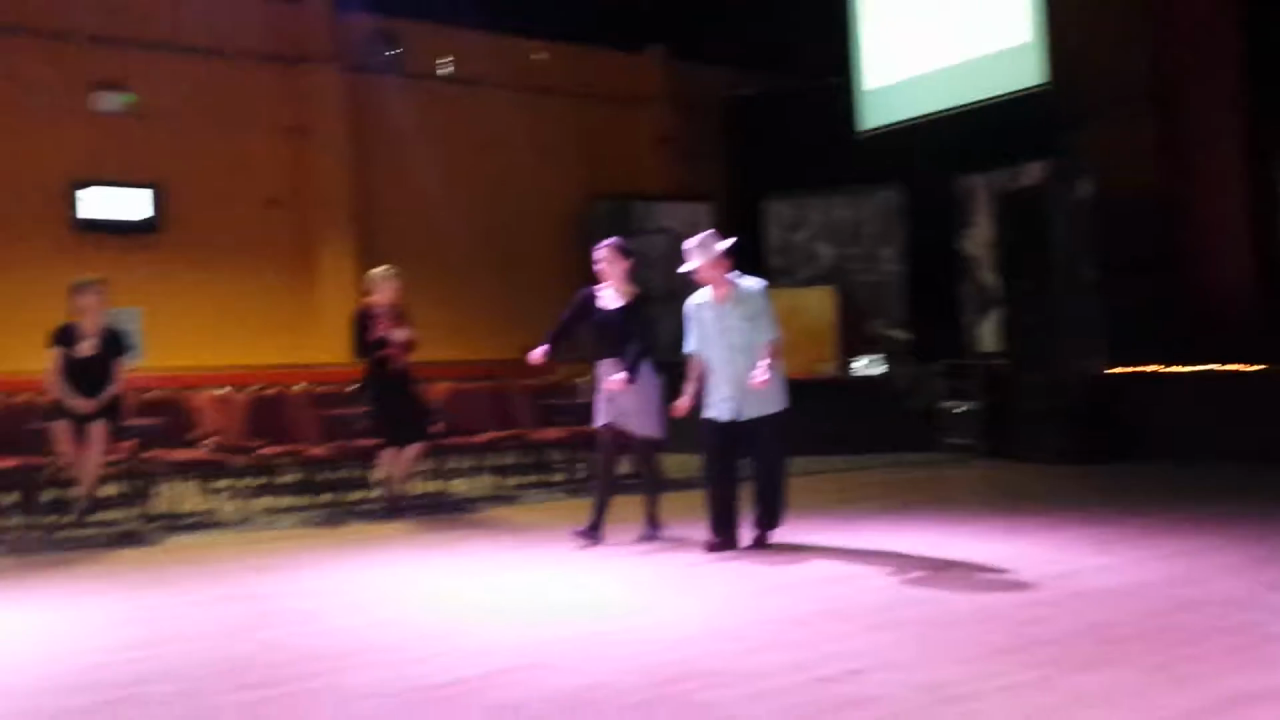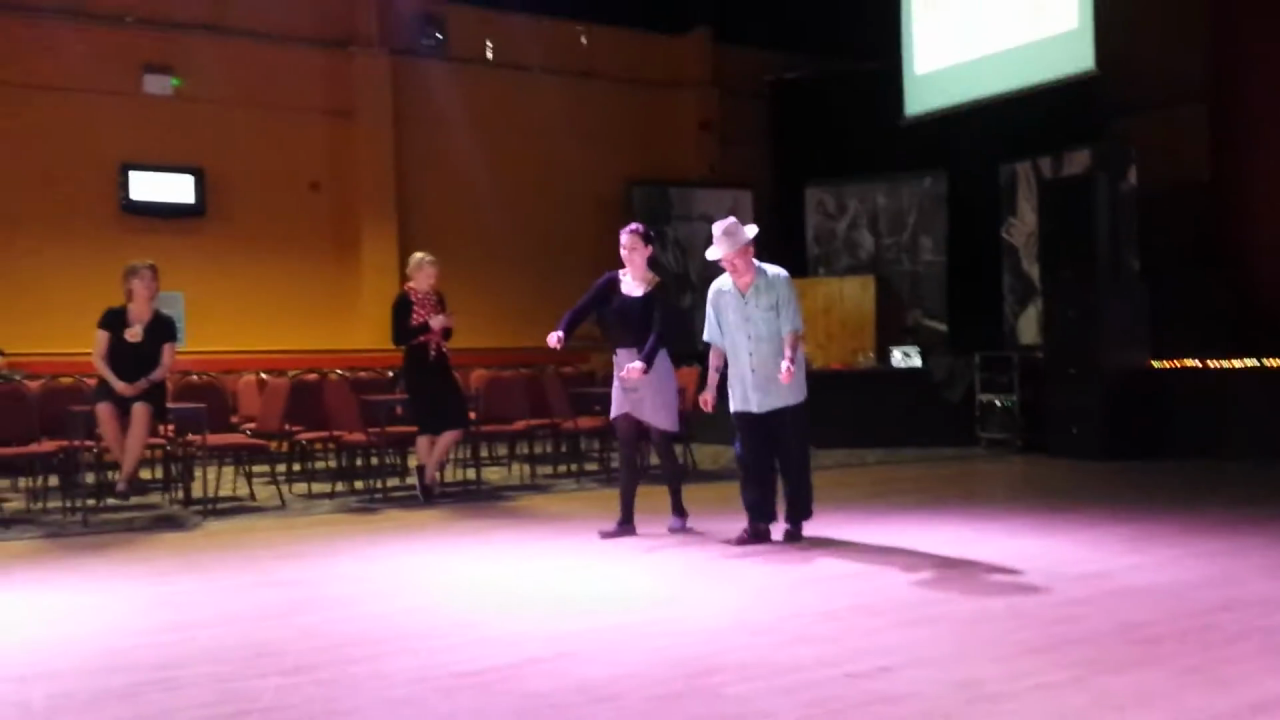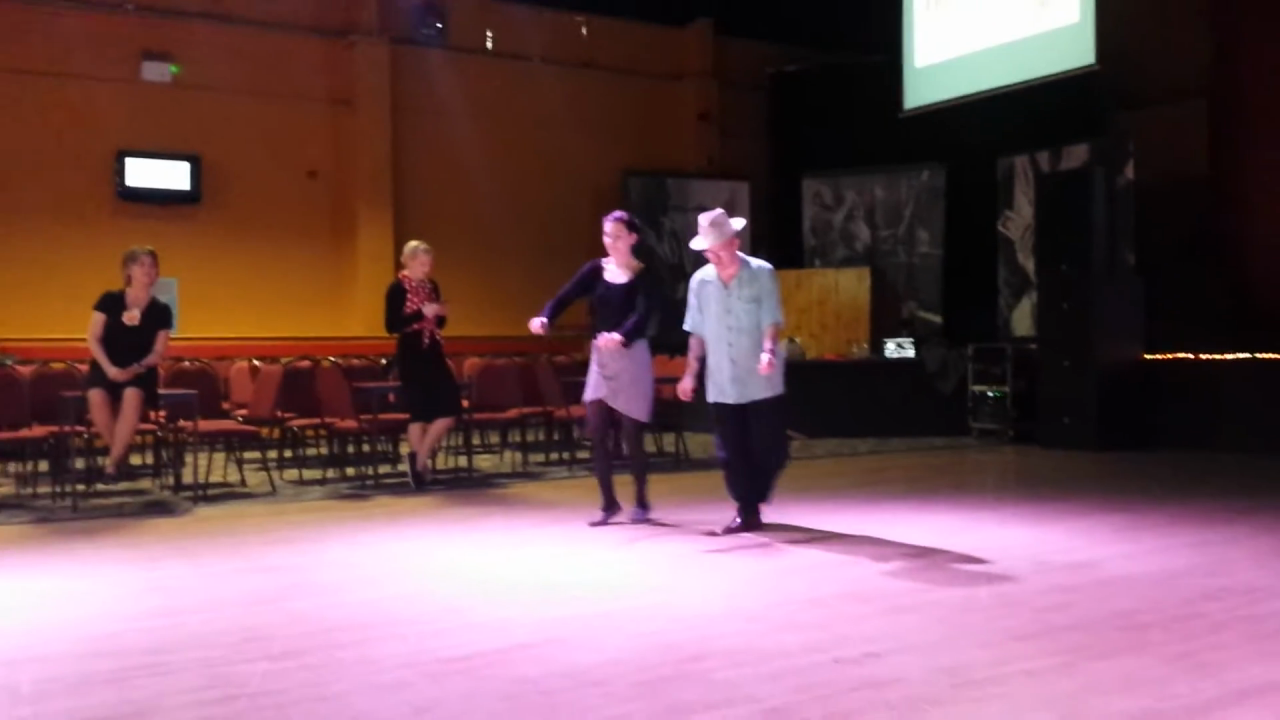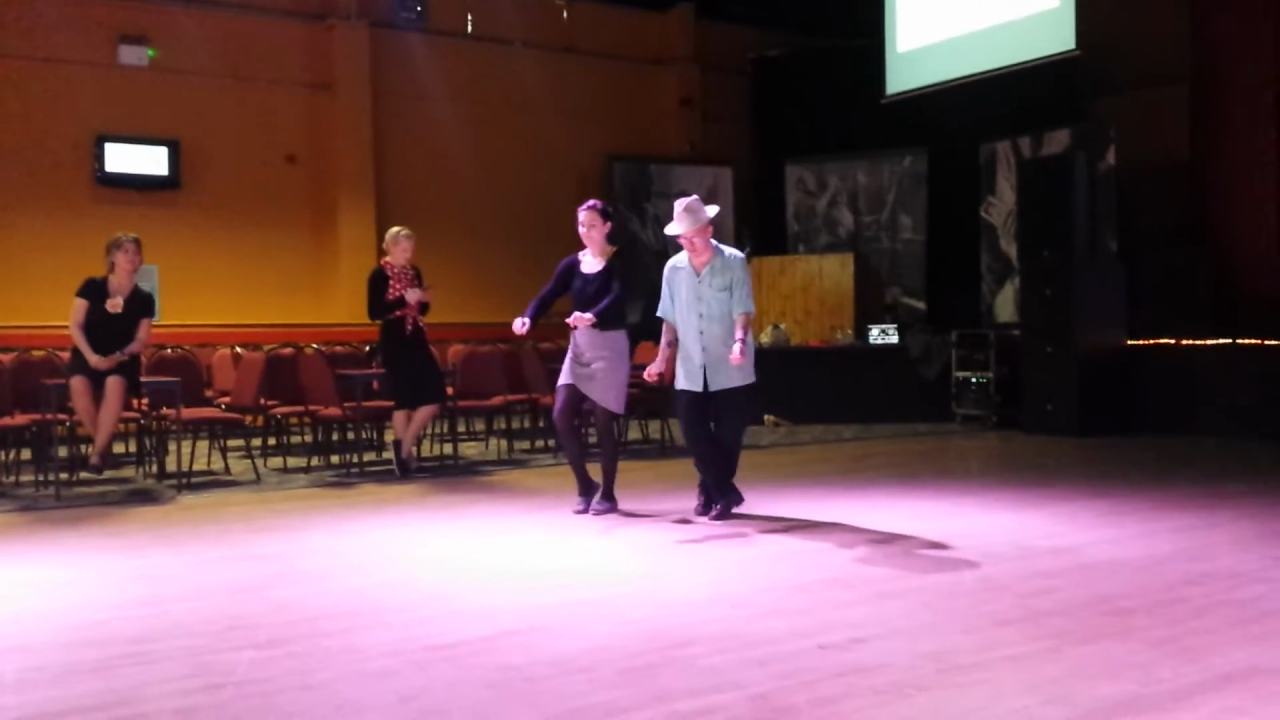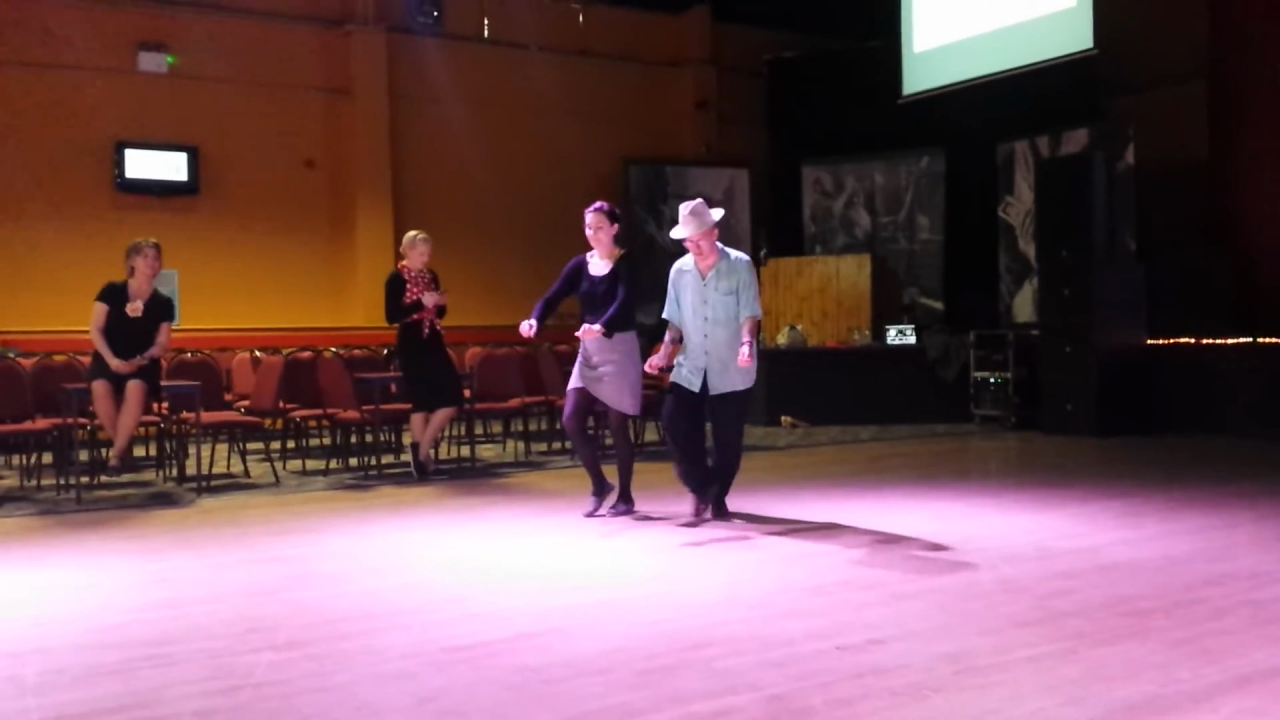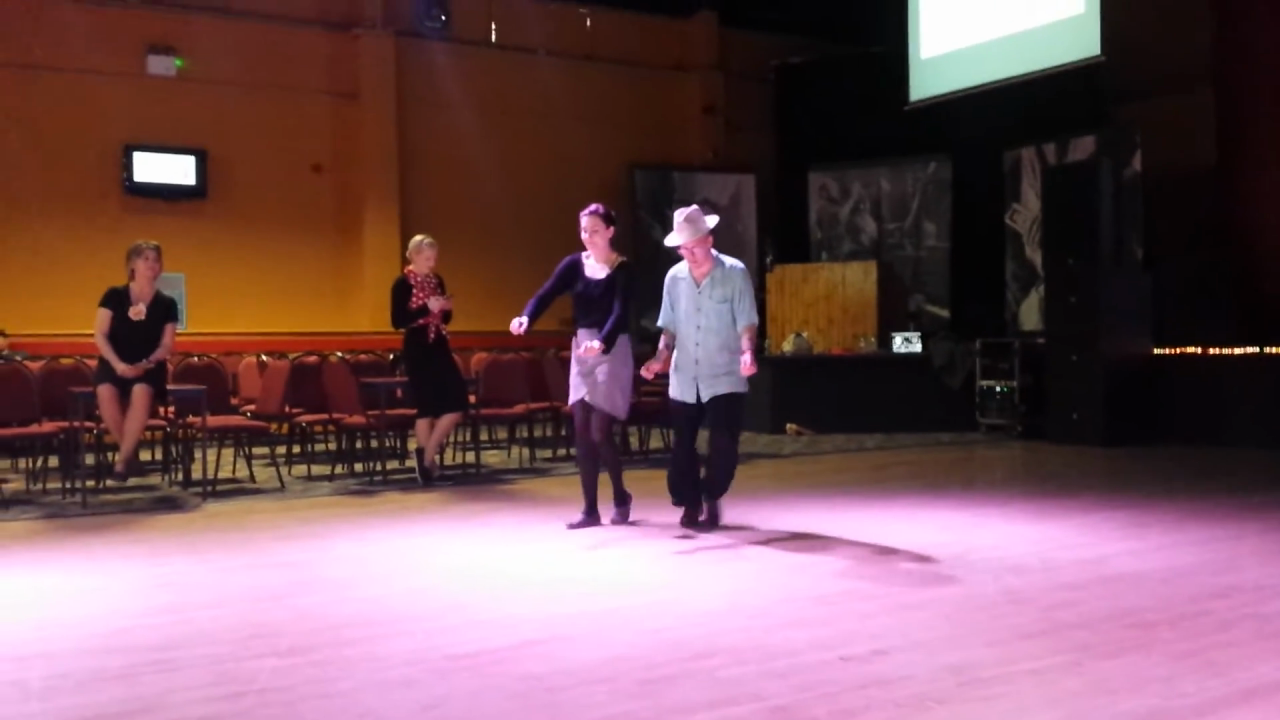
dt=0.2s
person 1, frame 1
left shoulder: (754, 291)
right shoulder: (695, 304)
left elbow: (769, 338)
right elbow: (697, 354)
left wrist: (766, 365)
right wrist: (689, 393)
left hip: (761, 398)
right hip: (719, 401)
left knee: (767, 463)
right knee: (718, 464)
left ankle: (764, 526)
right ankle: (724, 531)
person 1, frame 2
left shoulder: (778, 280)
right shoulder: (717, 291)
left elbow: (791, 328)
right elbow: (717, 344)
left wrist: (788, 359)
right wrist: (711, 385)
left hip: (783, 389)
right hip: (743, 392)
left knee: (792, 455)
right knee: (751, 459)
left ankle: (796, 519)
right ankle: (758, 524)
person 1, frame 3
left shoulder: (761, 274)
right shoulder: (700, 281)
left elbow: (771, 321)
right elbow: (697, 333)
left wrist: (768, 351)
right wrist: (690, 374)
left hip: (761, 380)
right hip: (722, 383)
left knee: (768, 446)
right knee: (733, 451)
left ankle: (754, 502)
right ankle: (748, 511)
person 1, frame 4
left shoulder: (734, 262)
right shoulder: (673, 268)
left elbow: (742, 311)
right elbow: (670, 320)
left wrist: (740, 341)
right wrist: (662, 359)
left hip: (730, 369)
right hip: (690, 369)
left knee: (730, 433)
right knee: (696, 435)
left ankle: (714, 490)
right ankle: (723, 492)
person 1, frame 5
left shoulder: (740, 266)
right shoulder: (679, 271)
left elbow: (749, 314)
right elbow: (676, 321)
left wrist: (746, 343)
right wrist: (664, 353)
left hip: (731, 371)
right hip: (690, 367)
left knee: (728, 437)
right knee: (674, 422)
left ankle: (717, 495)
right ankle: (702, 487)
person 1, frame 6
left shoulder: (735, 273)
right shoulder: (674, 278)
left elbow: (746, 323)
right elbow: (670, 327)
left wrist: (747, 352)
right wrist: (660, 358)
left hip: (724, 376)
right hip: (684, 378)
left knee: (723, 440)
right knee: (683, 446)
left ankle: (711, 498)
right ankle: (690, 504)
person 2, frame 1
left shoulder: (637, 300)
right shoulder: (590, 297)
left elbow: (640, 342)
right elbow: (567, 324)
left wrist: (627, 374)
right wrist: (546, 347)
left hip: (637, 378)
right hip: (605, 379)
left knee: (643, 452)
right knee: (606, 454)
left ankle: (652, 520)
right ankle: (596, 524)
person 2, frame 2
left shoulder: (658, 289)
right shoulder: (611, 281)
left elbow: (659, 331)
right elbow: (584, 308)
left wrist: (643, 363)
right wrist: (562, 331)
left hip: (653, 368)
right hip: (622, 367)
left knee: (661, 443)
right knee: (626, 446)
left ankle: (678, 510)
right ankle: (626, 520)
person 2, frame 3
left shoulder: (644, 275)
right shoulder: (595, 269)
left elbow: (643, 314)
right elbow: (566, 296)
left wrist: (622, 336)
right wrist: (545, 317)
left hip: (632, 356)
right hip: (601, 356)
left knee: (631, 433)
right knee: (596, 432)
left ankle: (641, 501)
right ankle: (609, 502)
person 2, frame 4
left shoulder: (618, 261)
right shoulder: (573, 264)
left elbow: (617, 297)
right elbow: (549, 296)
left wrist: (592, 317)
right wrist: (528, 318)
left hip: (610, 345)
right hip: (579, 347)
left knee: (603, 424)
right knee: (561, 417)
left ankle: (608, 495)
right ankle: (585, 486)
person 2, frame 5
left shoulder: (625, 263)
right shoulder: (580, 265)
left elbow: (623, 302)
right elbow: (555, 296)
left wrist: (600, 327)
right wrist: (535, 320)
left hip: (620, 347)
right hip: (588, 351)
left knee: (617, 427)
right knee: (571, 420)
left ankle: (625, 496)
right ankle: (599, 484)
person 2, frame 6
left shoulder: (622, 269)
right shoulder: (574, 264)
left elbow: (620, 312)
right elbow: (547, 294)
left wrist: (602, 342)
right wrist: (526, 318)
left hip: (612, 351)
right hip: (581, 352)
left knee: (601, 431)
right knee: (582, 434)
left ankle: (620, 496)
right ankle: (591, 510)
person 3, frame 1
left shoulder: (397, 311)
right shoulder: (366, 314)
right elbow: (362, 351)
left wrist: (407, 339)
right wrist: (390, 339)
left hip: (401, 376)
right hip: (380, 378)
left knee: (418, 432)
right knee: (392, 435)
left ankle: (394, 482)
right ankle: (391, 487)
person 3, frame 2
left shoulder: (437, 298)
right shoulder: (403, 300)
right elbow: (399, 338)
left wrist: (447, 325)
right wrist: (427, 326)
left hip: (440, 363)
right hip: (417, 365)
left knee: (457, 420)
right knee: (427, 423)
left ankle: (429, 471)
right ankle: (427, 477)
person 3, frame 3
left shoulder: (432, 286)
right shoulder: (397, 288)
right elbow: (392, 326)
left wrist: (441, 314)
right wrist: (420, 313)
left hip: (433, 351)
right hip: (410, 353)
left knee: (450, 407)
right knee: (419, 410)
left ankle: (420, 458)
right ankle: (418, 464)
person 3, frame 4
left shoulder: (414, 272)
right shoulder: (379, 275)
right elbow: (374, 313)
left wrist: (424, 300)
right wrist: (403, 300)
left hip: (416, 338)
right hip: (394, 340)
left knee: (434, 394)
right knee: (403, 397)
left ankle: (405, 446)
right ankle: (403, 451)
person 3, frame 5
left shoulder: (431, 276)
right shoulder: (396, 278)
right elbow: (392, 317)
left wrist: (441, 304)
right wrist: (420, 303)
left hip: (433, 341)
right hip: (411, 344)
left knee: (451, 397)
right knee: (421, 401)
left ankle: (423, 449)
right ankle: (420, 455)
person 3, frame 6
left shoulder: (437, 281)
right shoulder: (403, 283)
right elbow: (397, 321)
left wrist: (447, 309)
right wrist: (426, 308)
left hip: (439, 346)
right hip: (417, 349)
left knee: (457, 402)
right knee: (426, 406)
left ankle: (427, 455)
right ankle: (426, 461)
person 4, frame 1
left shoulder: (114, 337)
right shoulder: (64, 333)
left elbow: (118, 378)
right elbow: (55, 374)
left wrist: (101, 400)
right wrist: (72, 399)
left hip: (102, 403)
right hip: (70, 402)
left knee: (98, 428)
right knee: (62, 427)
left ankle: (86, 490)
right ankle: (83, 485)
person 4, frame 2
left shoulder: (165, 323)
right shoulder: (112, 316)
left elbow: (166, 365)
right elbow: (98, 357)
left wrist: (144, 383)
right wrist: (116, 383)
left hip: (147, 387)
right hip: (114, 383)
left knee: (141, 411)
right knee: (105, 411)
left ankle: (125, 477)
right ankle: (128, 468)
person 4, frame 3
left shoulder: (161, 310)
right shoulder: (109, 300)
left elbow: (158, 352)
right elbow: (93, 339)
left wrist: (136, 368)
right wrist: (109, 368)
left hip: (140, 372)
right hip: (106, 368)
left knee: (132, 396)
right knee: (96, 397)
left ankle: (113, 460)
right ankle: (119, 453)
person 4, frame 4
left shoulder: (144, 299)
right shoulder: (92, 286)
left elbow: (141, 340)
right elbow: (75, 326)
left wrist: (118, 356)
right wrist: (91, 356)
left hip: (122, 360)
right hip: (87, 355)
left knee: (115, 384)
right knee: (79, 384)
left ankle: (97, 451)
right ankle: (101, 442)
person 4, frame 5
left shoulder: (164, 303)
right shoulder: (111, 291)
left elbow: (161, 344)
right elbow: (95, 330)
left wrist: (140, 360)
right wrist: (111, 360)
left hip: (142, 363)
right hip: (107, 359)
left knee: (135, 388)
right knee: (100, 388)
left ankle: (117, 453)
right ankle: (122, 445)
person 4, frame 6
left shoulder: (167, 304)
right shoulder: (114, 295)
left elbow: (167, 345)
right elbow: (100, 336)
left wrist: (146, 363)
right wrist: (117, 364)
left hip: (148, 367)
right hip: (113, 363)
left knee: (141, 393)
right knee: (106, 392)
left ankle: (123, 458)
right ankle: (128, 450)
